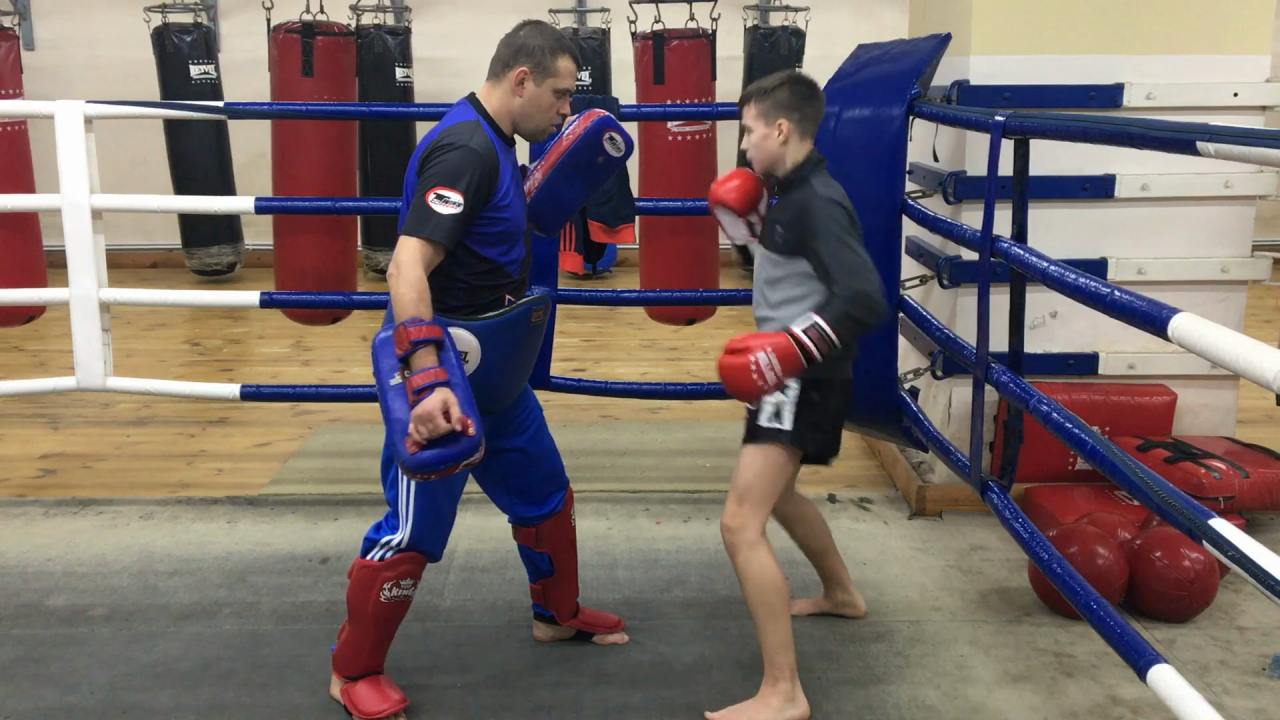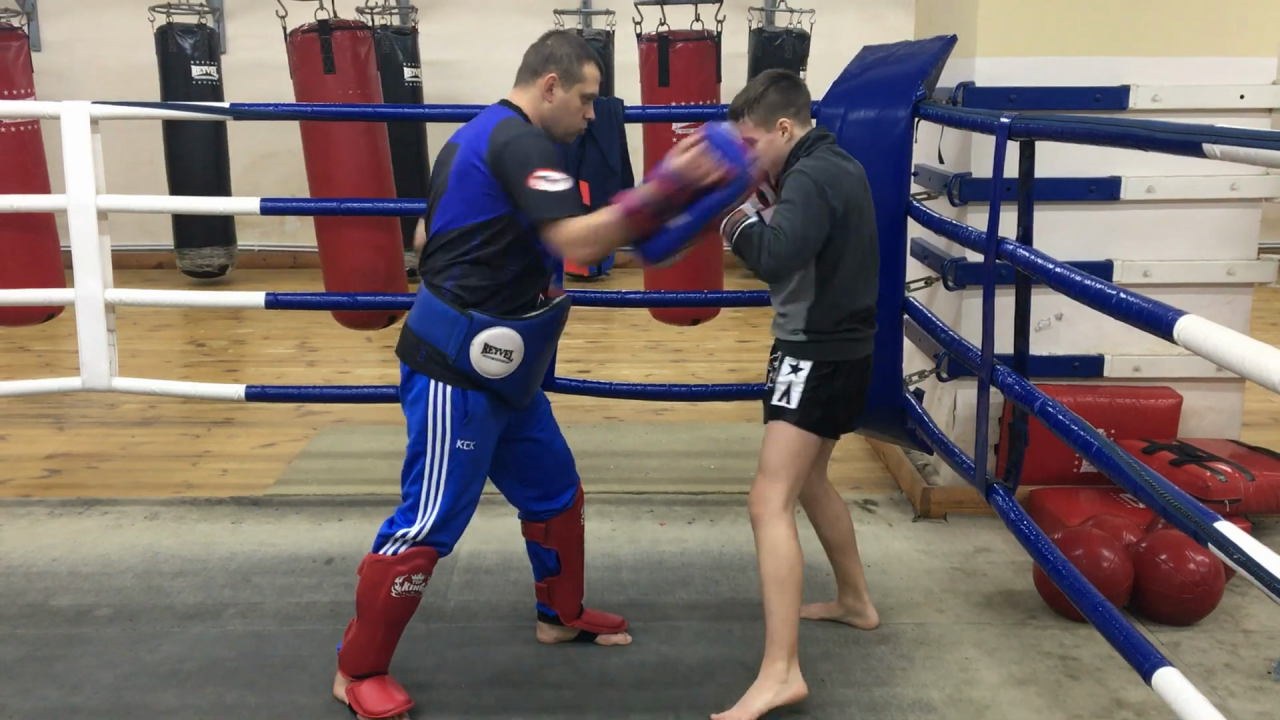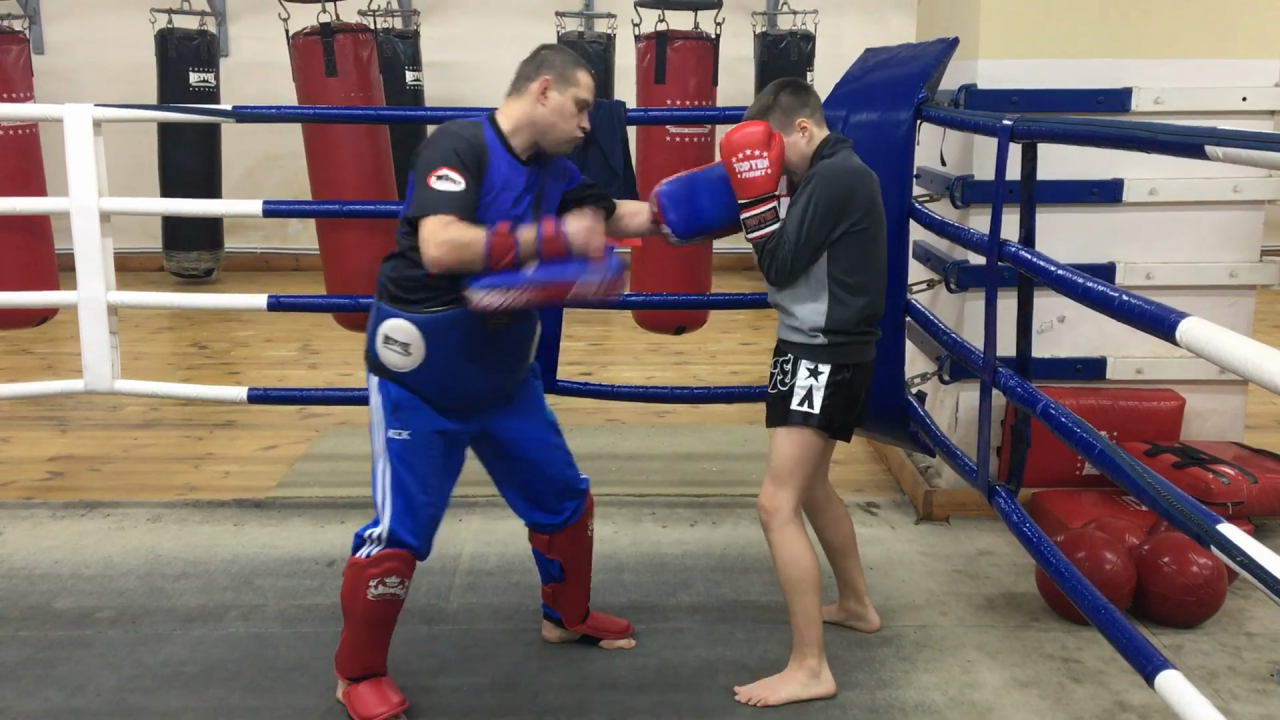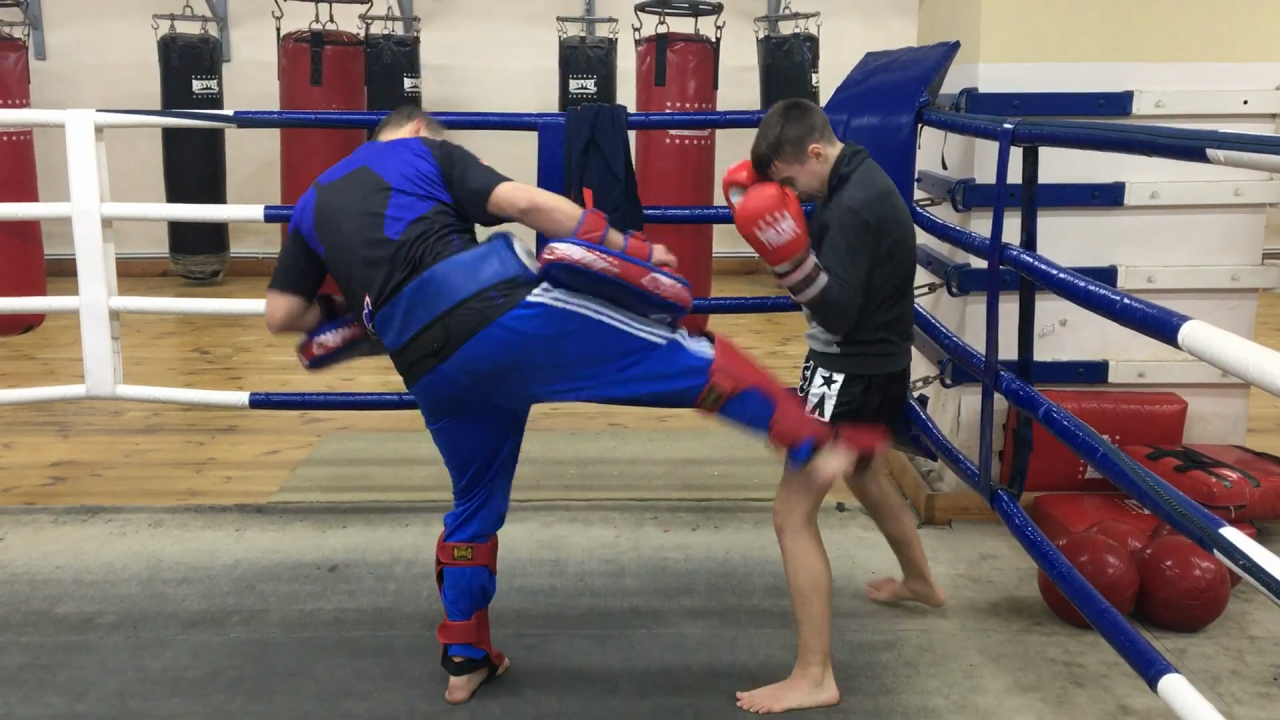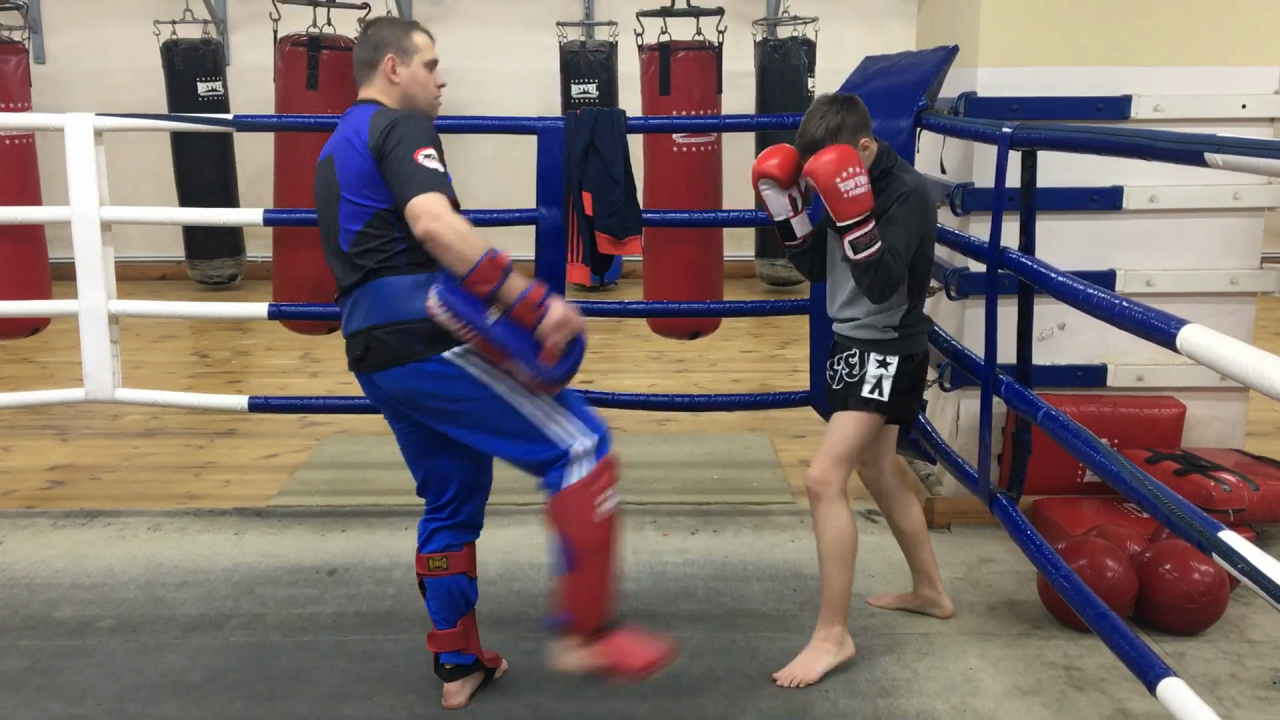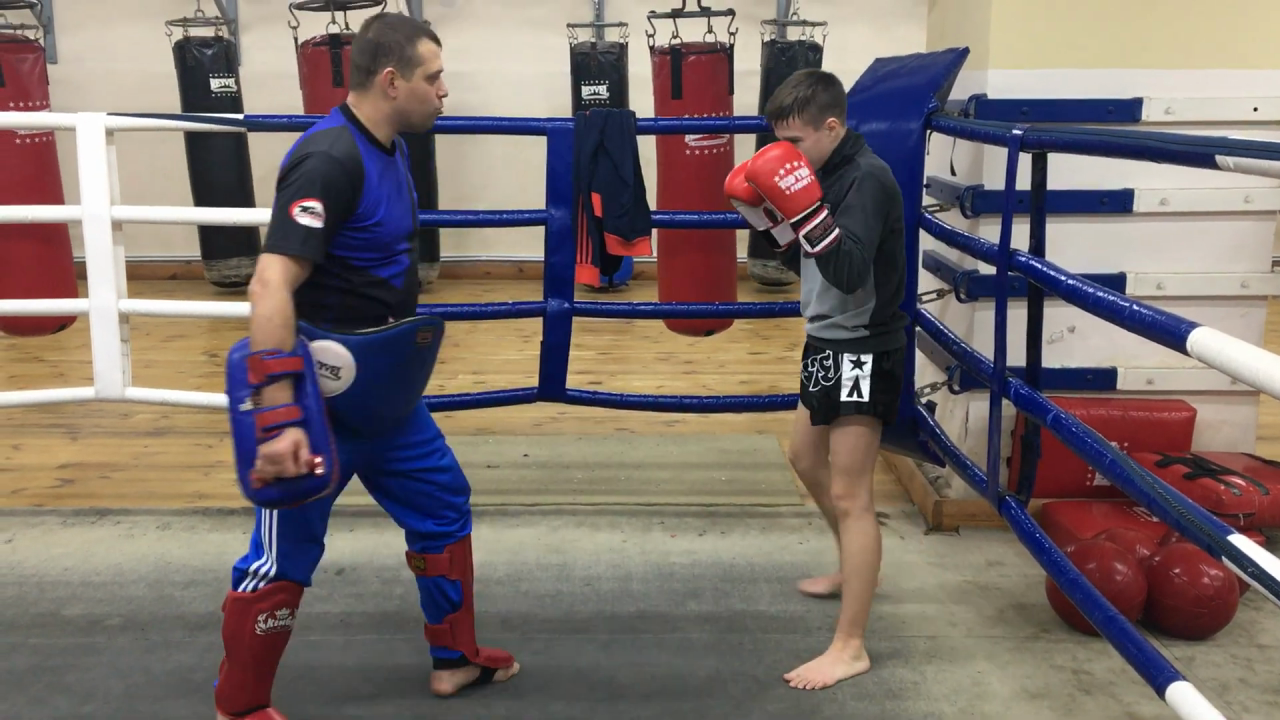
dt=0.5s
person 1, frame 1
left shoulder: (489, 140)
right shoulder: (465, 149)
right elbow: (408, 269)
right wrist: (428, 382)
left hip: (491, 366)
right hip: (442, 368)
left knee: (543, 491)
right knee: (414, 528)
left ankle: (557, 613)
person 1, frame 2
left shoulder: (481, 137)
right shoulder: (517, 143)
left elbow: (428, 240)
right elbow: (577, 242)
right wrist: (670, 184)
left hip: (493, 365)
right hip: (457, 367)
left knee: (551, 487)
right knee: (425, 524)
left ankle: (560, 615)
person 1, frame 3
left shoulder: (551, 170)
right shoulder: (457, 145)
left elbow: (616, 219)
right elbow: (439, 249)
right wrist: (552, 237)
left hip: (503, 376)
right hip: (422, 372)
left knee: (561, 497)
right knee: (400, 532)
left ankle: (568, 615)
person 1, frame 4
left shoulder: (313, 202)
right shoulder: (419, 149)
left elbow: (283, 314)
right elbow: (522, 202)
left wrist: (349, 318)
right wrist: (632, 253)
left hip: (434, 362)
right hip: (506, 313)
left knee: (475, 504)
right knee: (682, 356)
left ankle: (464, 656)
right ankle: (815, 446)
person 1, frame 5
left shoulder: (339, 154)
right shoulder: (401, 133)
right elbow: (435, 225)
right wrist: (534, 304)
left hip: (379, 353)
right hip: (430, 341)
left knee: (454, 504)
right knee: (581, 449)
left ankle: (457, 664)
right ankle: (585, 632)
person 1, frame 6
left shoulder: (387, 150)
right shoulder: (329, 159)
right elbow: (272, 287)
right wrist: (281, 419)
left hip: (381, 389)
right hip: (320, 396)
left knee: (443, 505)
right knee: (282, 558)
left ankle: (454, 657)
person 2, frame 1
left shoulder: (817, 201)
right shoulder: (796, 191)
left elbow: (865, 299)
left wrist: (786, 348)
right wrist: (746, 219)
left hip: (804, 386)
right hip: (801, 379)
left knee: (741, 525)
right knee: (776, 494)
right ankle: (841, 593)
person 2, frame 2
left shoulder: (812, 174)
right shoulder: (836, 167)
left elbow: (771, 254)
left wrist: (739, 204)
right wrist: (761, 198)
left hip: (815, 354)
right hip: (836, 348)
left knee: (769, 501)
right knee: (807, 479)
right ankle: (854, 601)
person 2, frame 3
left shoulder: (832, 176)
right shoulder: (844, 173)
left elbow: (781, 266)
right elbow: (802, 257)
left wrist: (757, 194)
right wrist: (768, 195)
left hip: (824, 357)
right hip: (825, 351)
left knee: (777, 504)
right knee: (810, 485)
left ankle: (809, 666)
right ankle: (856, 604)
person 2, frame 4
left shoulder: (857, 207)
right shoulder: (858, 181)
left elbow: (838, 314)
right elbow: (829, 260)
left wrist: (789, 251)
right wrist: (769, 218)
left hip: (849, 371)
right hip: (879, 362)
left knee: (792, 514)
right knee: (866, 478)
right ankle: (920, 581)
person 2, frame 5
left shoulder: (907, 192)
right shoulder: (855, 187)
left elbow: (880, 285)
right elbow: (814, 265)
left wrist: (853, 212)
right wrist: (785, 206)
left hip: (886, 354)
right hip: (855, 345)
left knee: (824, 479)
right knee: (879, 473)
left ankle: (832, 633)
right ankle: (929, 591)
person 2, frame 6
left shoulder: (867, 179)
right shoulder: (827, 174)
left elbow: (848, 270)
left wrist: (803, 203)
right wrist: (770, 217)
left hip: (863, 353)
right hip: (830, 345)
left knee: (848, 496)
right knee: (805, 457)
left ankle: (849, 646)
right ankle: (851, 572)
